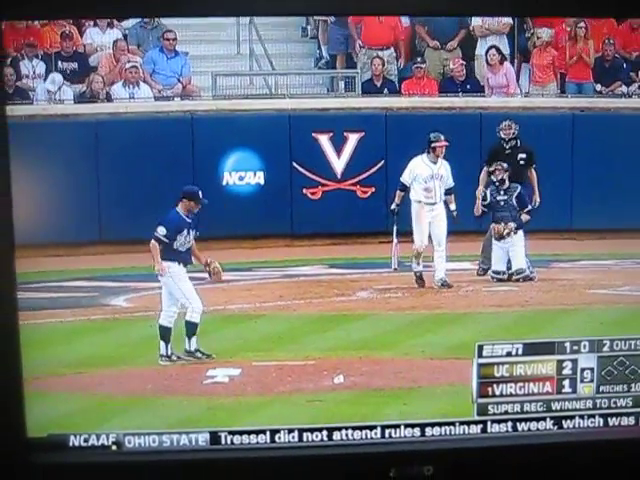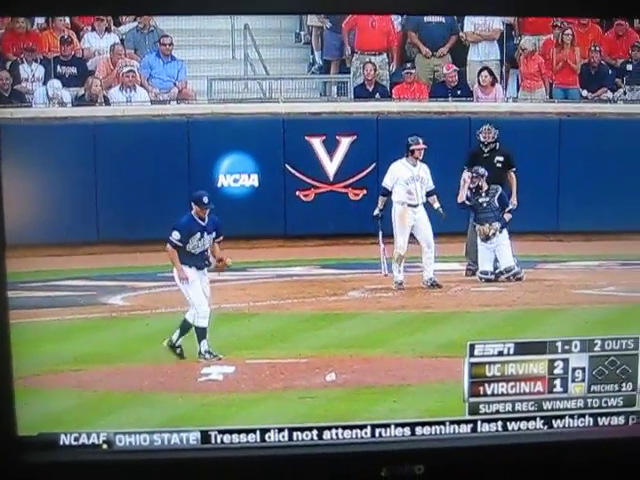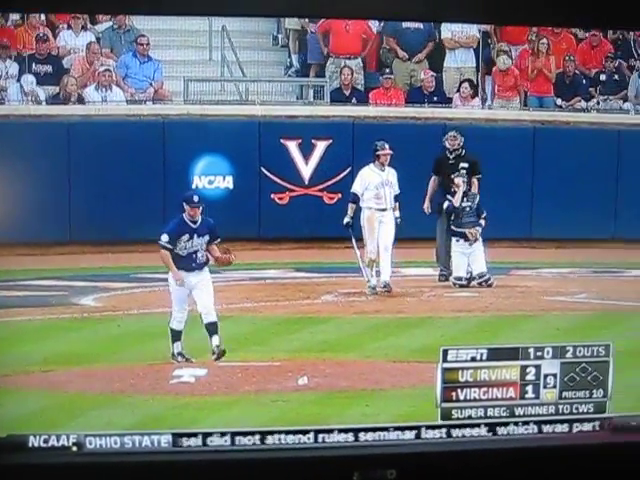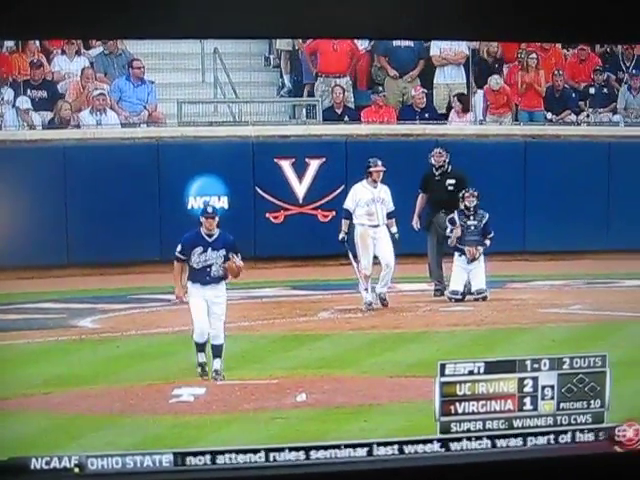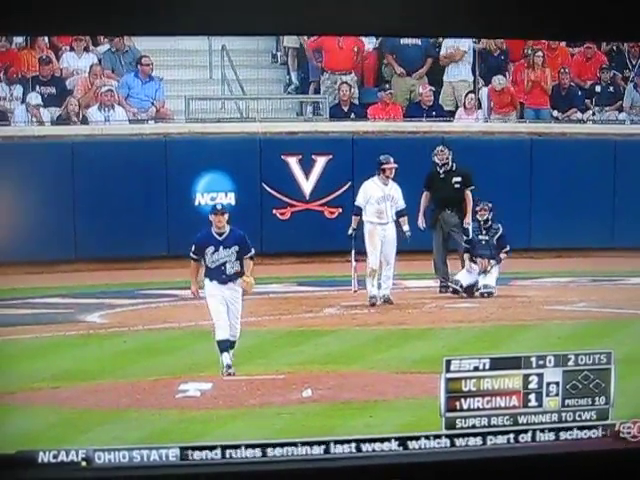
dt=0.4s
person 1, frame 1
left shoulder: (192, 218)
right shoulder: (171, 220)
right elbow: (154, 242)
left wrist: (202, 260)
right wrist: (158, 263)
left hip: (179, 269)
right hip: (171, 268)
left knee: (169, 311)
right knee: (194, 306)
left ankle: (165, 353)
right ankle: (191, 349)
person 1, frame 2
left shoulder: (213, 221)
right shoulder: (184, 224)
left elbow: (214, 243)
right elbow: (170, 248)
left wrist: (219, 258)
right wrist: (179, 269)
left hip: (203, 271)
right hip: (187, 272)
left knee: (197, 310)
right knee: (202, 310)
left ankle: (174, 340)
right ankle: (203, 350)
person 1, frame 3
left shoulder: (208, 224)
right shoulder: (174, 226)
right elbow: (164, 251)
left wrist: (220, 257)
right wrist: (174, 272)
left hip: (202, 274)
right hip: (180, 275)
left knee: (208, 309)
right knee: (179, 315)
left ankle: (216, 346)
right ankle: (176, 351)
person 1, frame 4
left shoulder: (227, 239)
right shoulder: (189, 239)
left elbow: (235, 261)
right elbow: (178, 262)
left wrist: (237, 267)
right wrist: (178, 286)
left hip: (218, 289)
right hip: (196, 289)
left knee: (217, 330)
right knee: (201, 328)
left ankle: (217, 368)
right ankle: (201, 361)
person 1, frame 5
left shoulder: (239, 236)
right shoulder: (202, 238)
left elbow: (249, 258)
right elbow: (195, 261)
left wrist: (248, 276)
right wrist: (193, 283)
left hip: (234, 286)
right hip: (213, 287)
left knee: (234, 328)
right knee: (221, 326)
left ankle: (227, 357)
right ankle: (227, 364)
person 2, frame 1
left shoulder: (445, 165)
right shoulder: (417, 163)
left elbow: (448, 189)
right elbow: (403, 184)
left wrist: (453, 208)
right wrist: (396, 203)
left hip: (438, 208)
right hip: (420, 207)
left knee: (440, 243)
right knee: (421, 243)
left ankle: (440, 278)
right ankle: (417, 270)
person 2, frame 2
left shoulder: (424, 168)
right shoulder: (397, 167)
left elbow: (429, 190)
right elbow: (386, 189)
left wrist: (437, 206)
right wrist: (379, 208)
left hip: (419, 210)
right hip: (402, 210)
left knee: (428, 243)
right knee: (401, 246)
left ankle: (428, 278)
right ankle: (398, 279)
person 2, frame 3
left shoulder: (392, 173)
right shoulder: (365, 172)
right elbow: (355, 195)
left wrist: (397, 214)
right wrist: (349, 216)
left hip: (387, 214)
right hip: (370, 214)
left knee: (386, 247)
right knee: (371, 250)
left ankle: (385, 281)
right ankle: (371, 283)
person 2, frame 4
left shoulder: (385, 190)
right shoulder: (357, 189)
left elbow: (389, 212)
right elbow: (347, 212)
left wrist: (394, 230)
right wrist: (343, 232)
left hip: (382, 230)
right hip: (364, 231)
left knee: (389, 262)
right knee: (365, 267)
left ankle: (381, 291)
right ankle: (367, 300)
person 2, frame 5
left shoulder: (395, 187)
right shoulder: (368, 185)
left elbow: (400, 209)
right elbow: (358, 208)
left wrist: (406, 228)
right wrist: (353, 227)
left hip: (390, 228)
right hip: (372, 227)
left knee: (389, 262)
right knee: (373, 262)
left ankle: (385, 294)
right ankle: (372, 294)
person 3, frame 1
left shoulder: (525, 150)
right shoulder: (495, 150)
left elbow: (531, 171)
right elbow: (486, 171)
left wrist: (536, 193)
right wrist: (480, 190)
right ankle: (484, 264)
person 3, frame 2
left shoulder: (504, 154)
right shoulder: (475, 153)
left elbow: (511, 175)
right elbow: (467, 173)
left wrist: (513, 195)
right knee: (474, 230)
right ankle: (472, 265)
person 3, frame 3
left shoulder: (470, 160)
right shoulder: (440, 160)
left elbow: (474, 182)
right elbow: (435, 179)
right wrist: (427, 199)
right hip: (444, 202)
right knee: (442, 237)
right ankle: (444, 270)
person 3, frame 4
left shoulder: (457, 176)
right shoulder: (427, 177)
right elbow: (422, 196)
right wrist: (416, 216)
right hip: (433, 218)
right knee: (434, 254)
right ankle: (438, 285)
person 3, frame 5
left shoulder: (461, 174)
right shoulder: (432, 175)
left elbow: (468, 194)
right elbow: (426, 195)
left wrist: (468, 215)
right wrist: (421, 215)
left hip: (458, 215)
right hip: (439, 216)
left knee: (465, 248)
right knee: (439, 251)
right ankle: (444, 282)
person 4, frame 1
left shoulder: (516, 190)
right shoulder: (490, 192)
left elbow: (528, 213)
right elbow: (477, 213)
left wrist: (514, 224)
right wrist: (479, 198)
left hip: (515, 235)
right hip: (498, 237)
left knee: (522, 275)
right knee: (497, 276)
left ankle: (525, 266)
person 4, frame 2
left shoulder: (497, 191)
right shoulder: (471, 194)
left elbow: (509, 212)
right elbow: (460, 202)
left wrist: (499, 223)
right wrist: (465, 183)
left hip: (500, 235)
right hip: (483, 237)
left knee: (510, 273)
right knee: (485, 276)
person 4, frame 3
left shoulder: (474, 198)
right shoulder: (450, 200)
left elbow: (483, 218)
right elbow: (454, 207)
left wrist: (479, 228)
right wrist: (460, 189)
left hip: (475, 241)
right hip: (458, 243)
left knee: (482, 279)
right knee: (459, 282)
left ankle: (473, 271)
right ankle: (467, 272)
person 4, frame 4
left shoulder: (483, 216)
right shoulder: (455, 217)
left elbow: (489, 238)
right elbow: (450, 243)
left wrist: (482, 247)
right wrist: (454, 236)
left hip: (477, 259)
right hip: (460, 258)
left knee: (480, 295)
right knee: (454, 296)
left ankle: (474, 284)
right ankle: (463, 284)
person 4, frame 5
left shoulder: (497, 230)
right shoulder: (471, 229)
left elbow: (505, 252)
right elbow: (466, 250)
left wrist: (494, 262)
right wrist: (467, 262)
left hip: (490, 267)
right hip: (474, 266)
left knee: (486, 292)
right knee: (455, 287)
left ankle: (487, 284)
right ankle: (471, 286)
